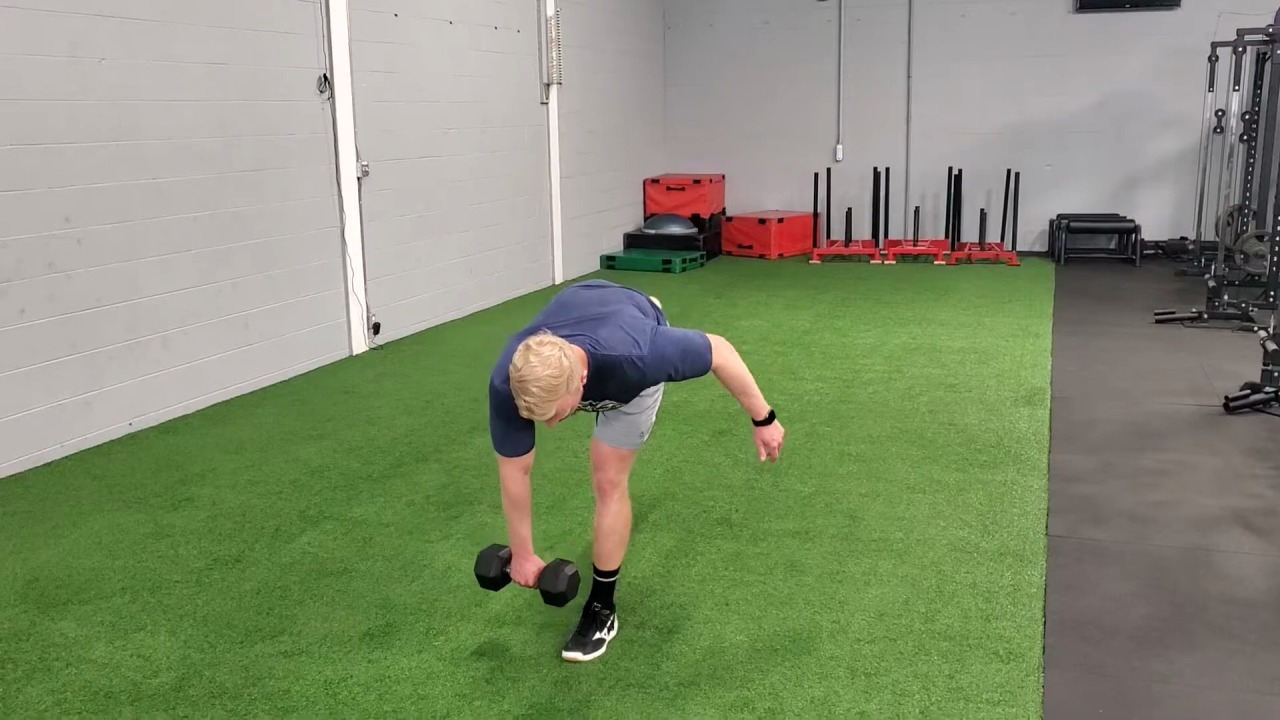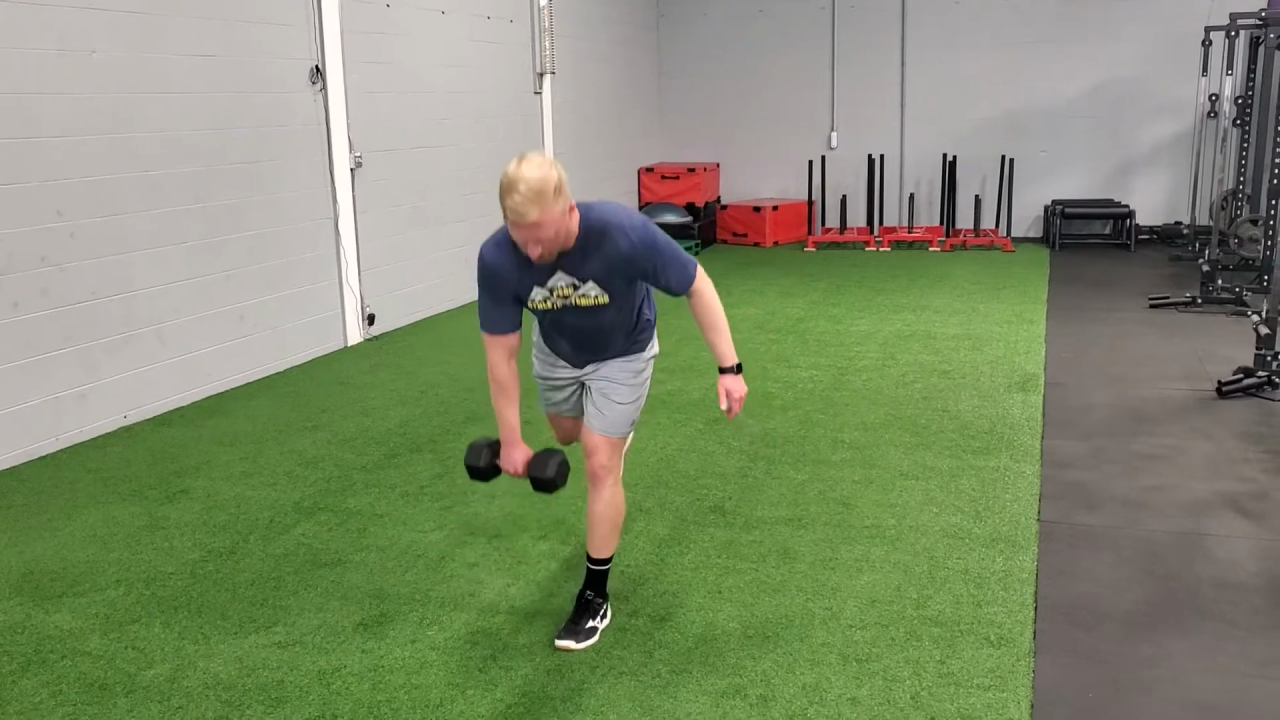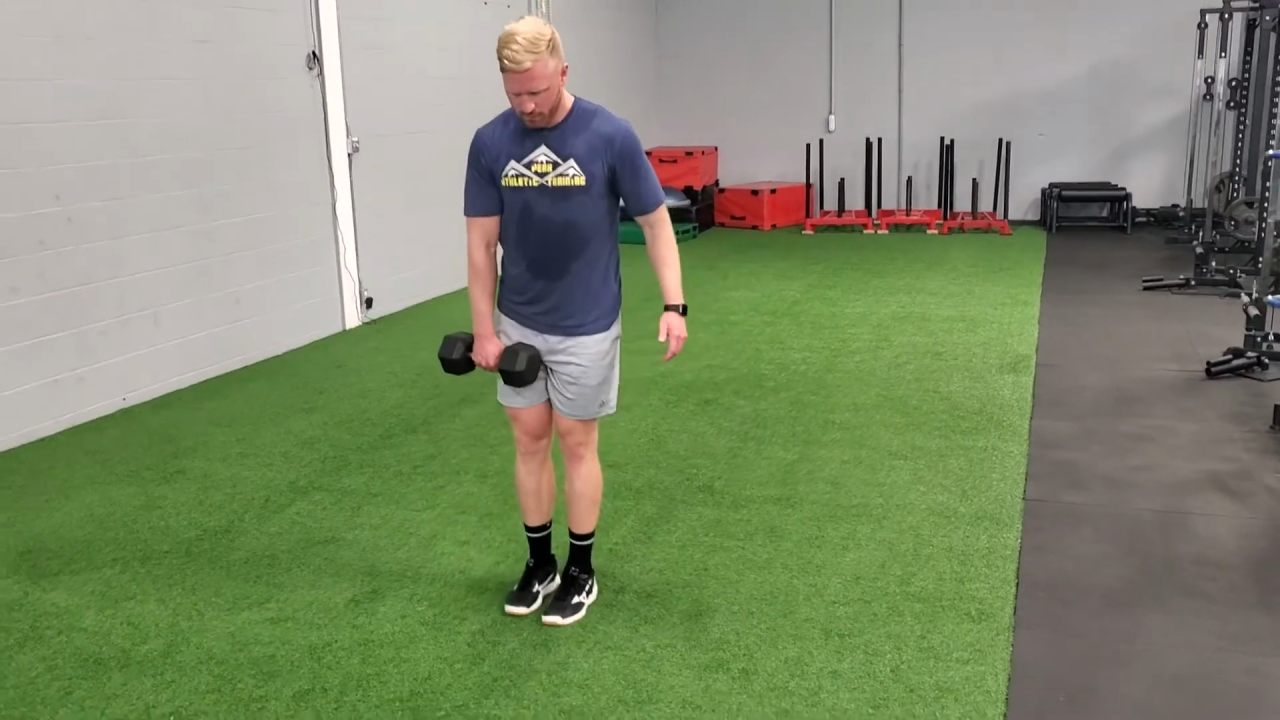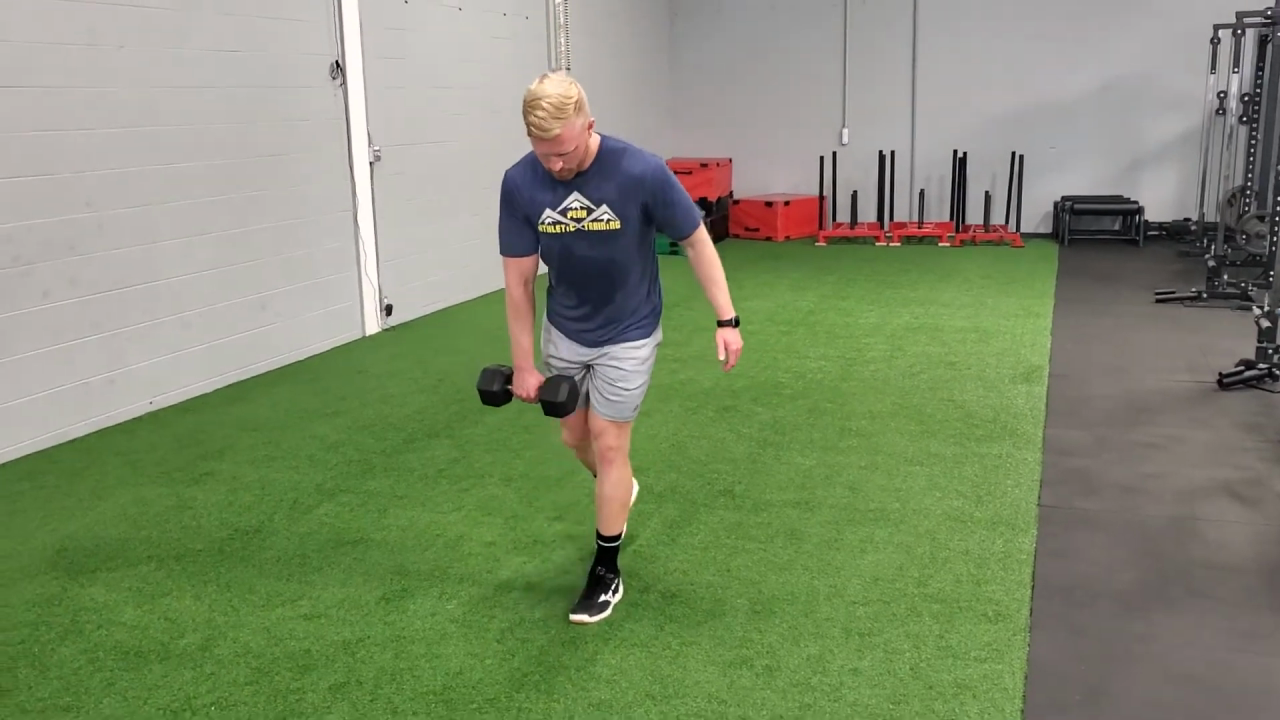
dt=1s
person 1, frame 1
left shoulder: (636, 356)
right shoulder: (508, 382)
left elbow: (718, 350)
right elbow: (515, 471)
left wrist: (763, 418)
right wrist: (522, 553)
left knee: (607, 478)
left ankle: (602, 606)
person 1, frame 2
left shoulder: (626, 235)
right shoulder: (497, 257)
left elbow: (697, 286)
right elbow: (501, 354)
left wrist: (729, 367)
right wrist: (511, 441)
left hip: (621, 354)
right hip: (558, 352)
left knee: (600, 465)
right knee: (567, 433)
left ankle: (595, 596)
right ankle: (610, 434)
person 1, frame 3
left shoulder: (610, 136)
right shoulder: (490, 143)
left elbow: (655, 222)
right elbow: (481, 244)
left wrist: (673, 305)
right wrist: (484, 330)
left hip: (585, 326)
right hip: (517, 323)
left knee: (575, 442)
right knee: (528, 439)
left ankle: (580, 572)
right ankle: (539, 563)
person 1, frame 4
left shoulder: (641, 172)
right shoulder: (519, 183)
left elbow: (695, 240)
right elbow: (518, 280)
left wrist: (726, 319)
right wrist: (523, 364)
left hip: (627, 334)
right hip: (563, 331)
left knee: (609, 446)
right knee: (576, 438)
left ankle: (606, 573)
right ankle: (618, 492)
